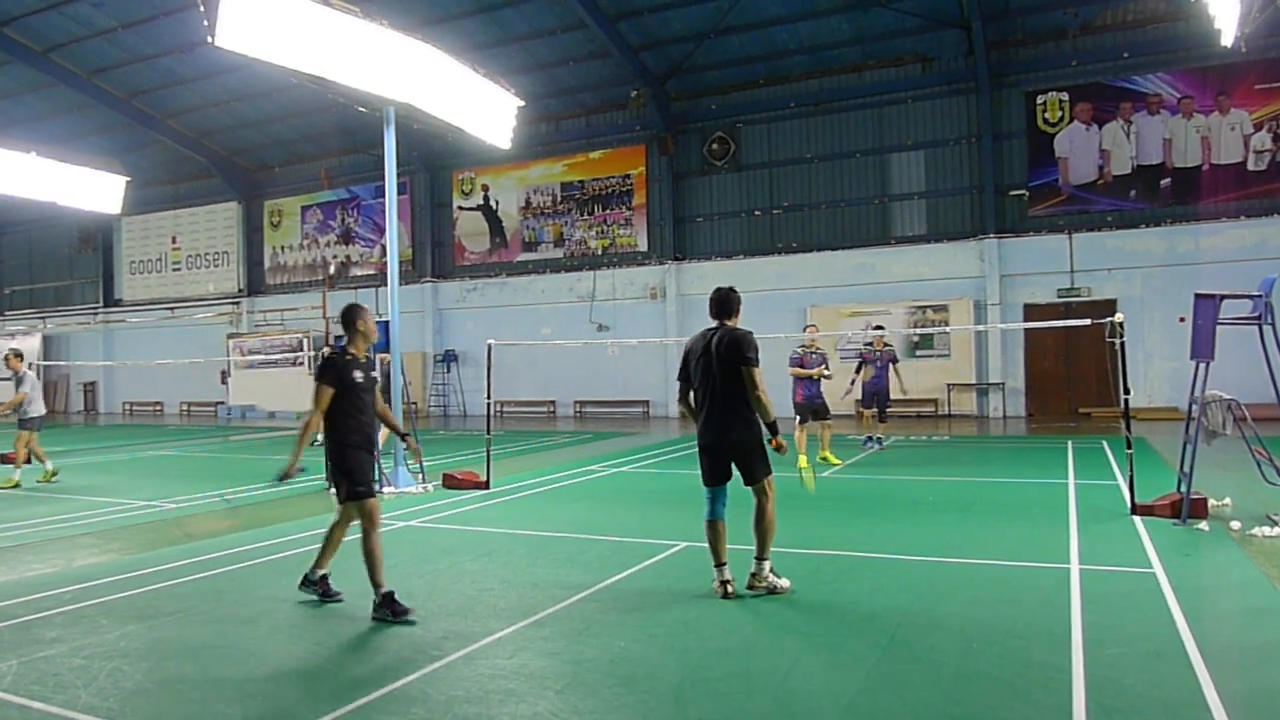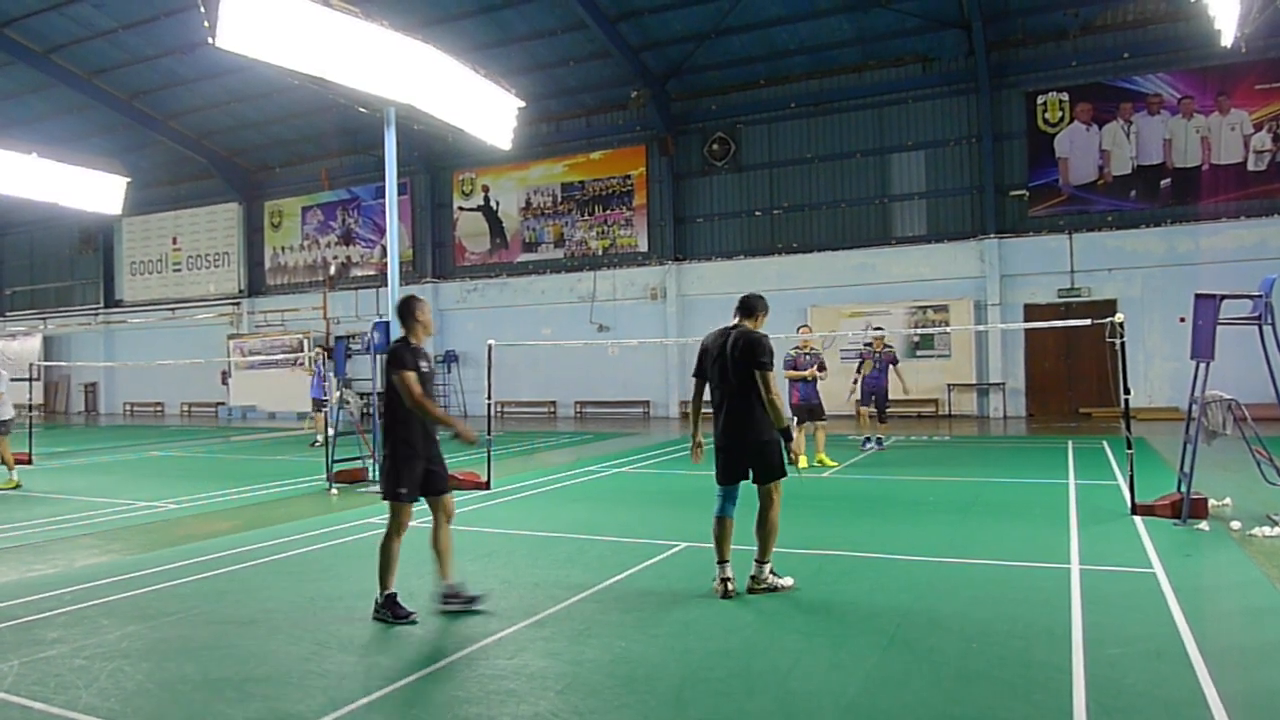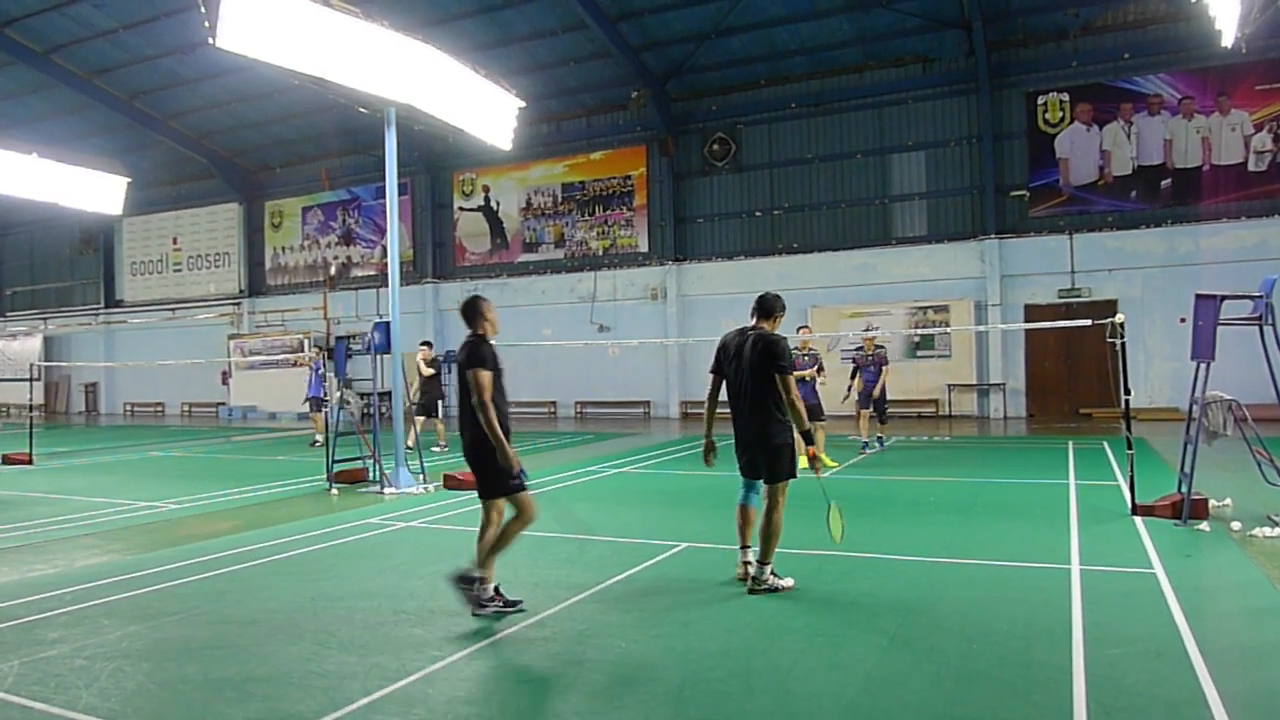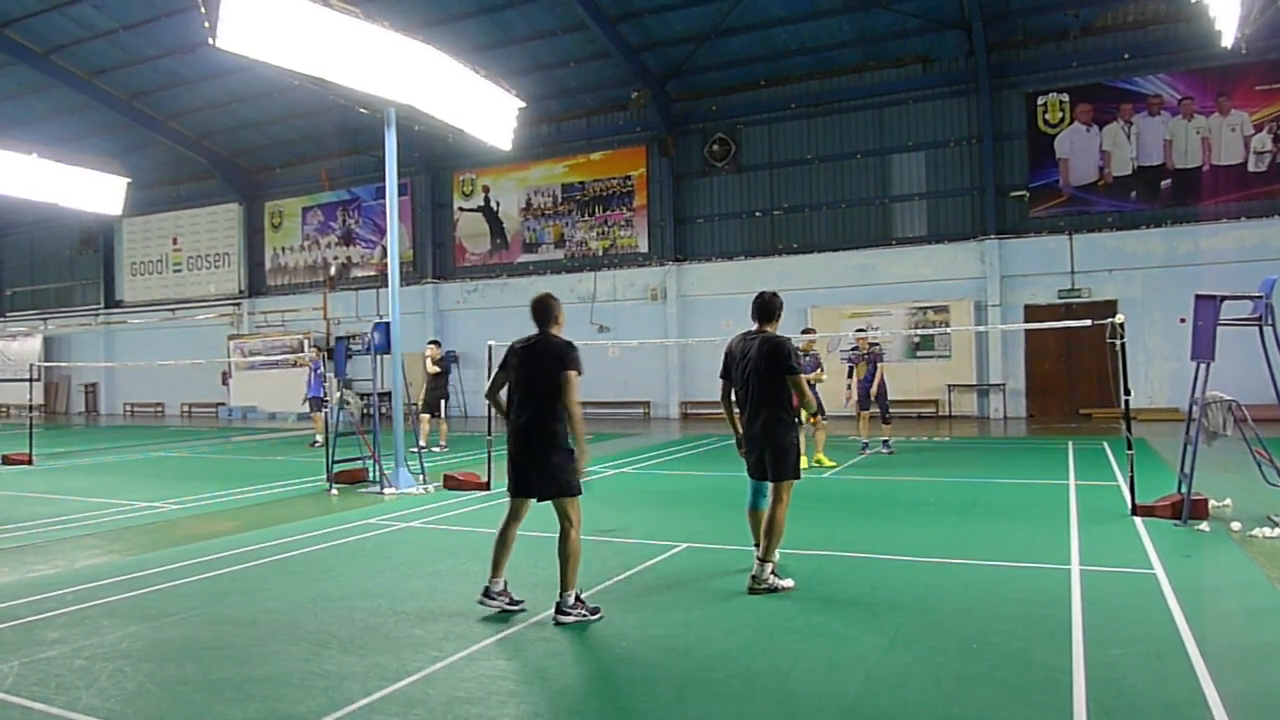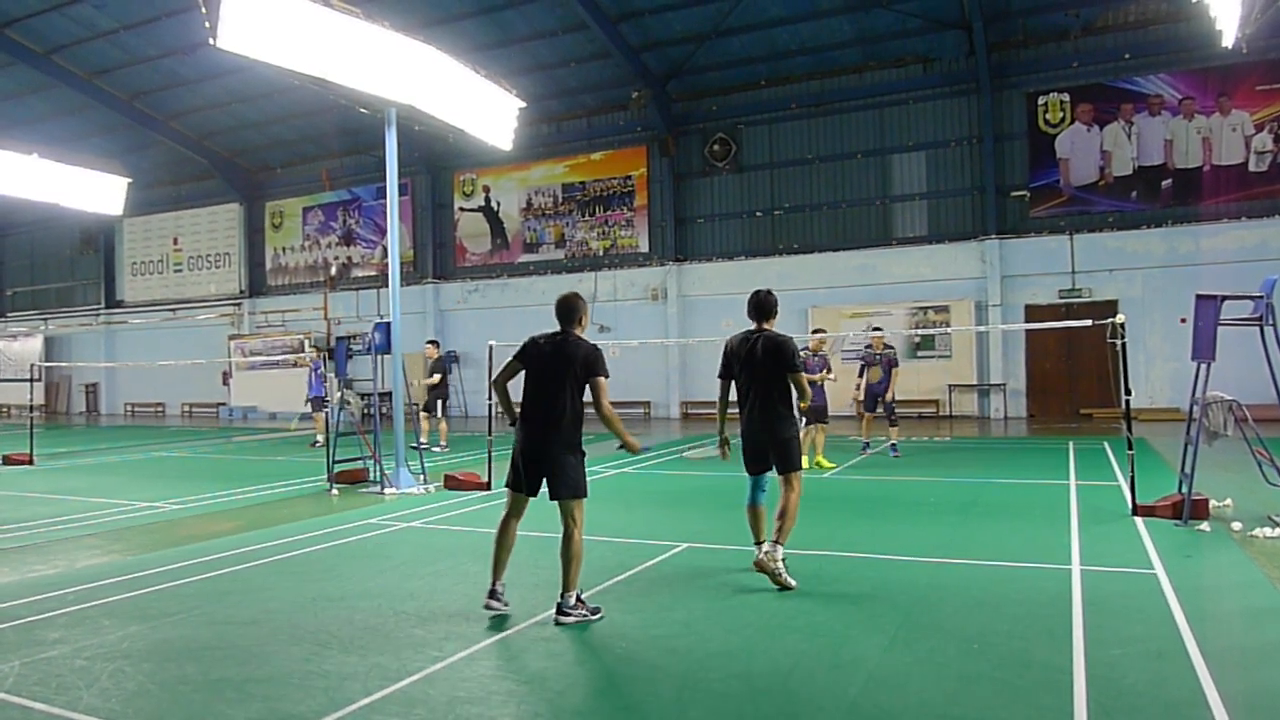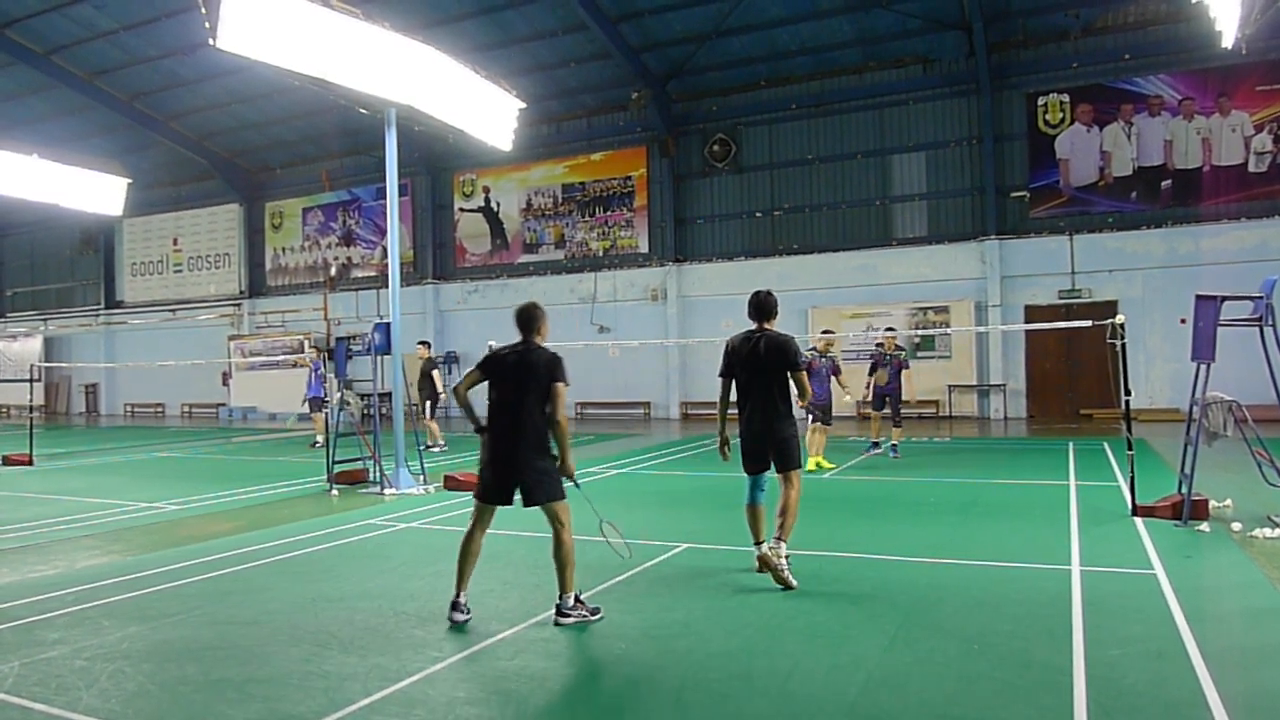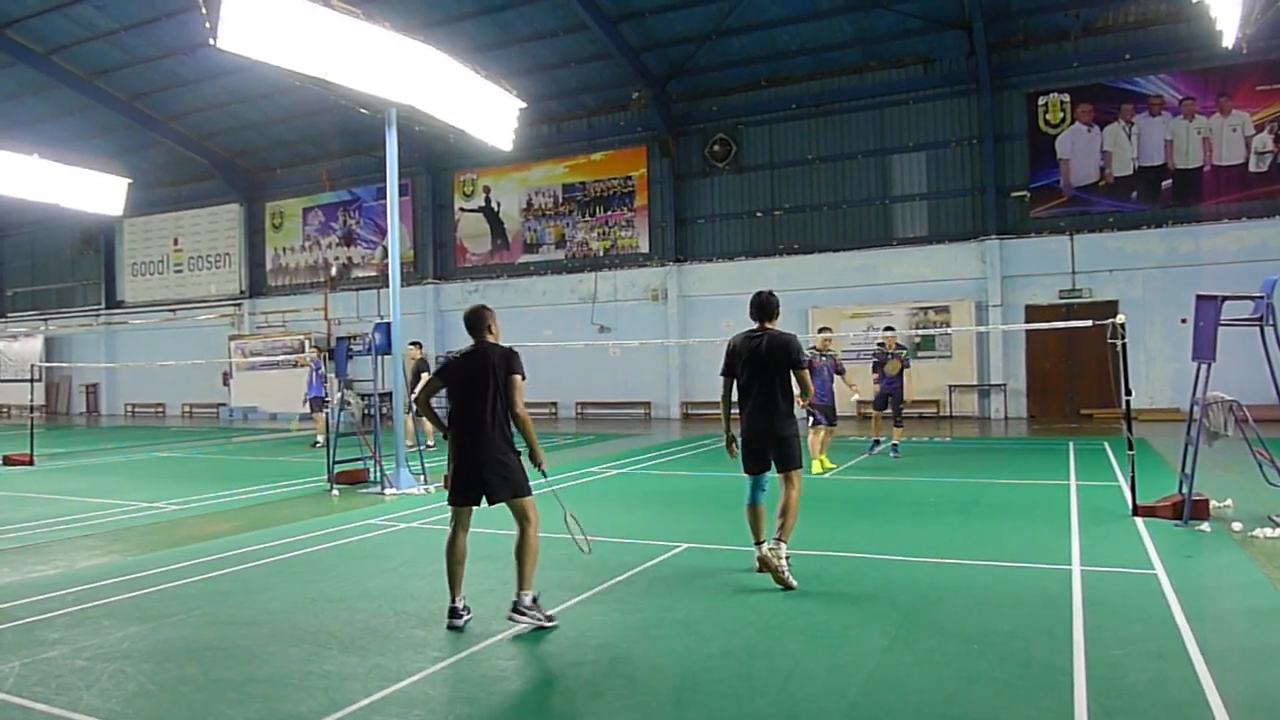
dt=0.4s
person 1, frame 1
left shoulder: (368, 362)
right shoulder: (335, 363)
right elbow: (317, 414)
left wrist: (405, 436)
right wrist: (296, 459)
left hip: (365, 451)
right hip: (346, 452)
left knee: (347, 517)
right knee: (372, 521)
left ankle: (315, 578)
right ankle: (383, 600)
person 1, frame 2
left shoulder: (420, 353)
right shoulder: (400, 352)
right elbow: (415, 400)
right wrist: (456, 425)
left hip: (427, 448)
right hip: (404, 451)
left knee: (444, 513)
right knee: (399, 524)
left ankle: (449, 590)
right ankle: (385, 600)
person 1, frame 3
left shoulder: (472, 348)
right shoulder: (480, 347)
right elbow: (482, 401)
right wrist: (502, 445)
left hip: (480, 445)
right hip: (489, 446)
left knee: (493, 516)
right knee: (526, 512)
left ankle: (486, 593)
right ankle: (473, 575)
person 1, frame 4
left shoulder: (517, 349)
right shoulder: (564, 350)
left elbow: (492, 393)
right elbow: (570, 404)
right wrist: (581, 451)
left hip: (518, 444)
right hip: (551, 447)
left knee: (514, 515)
right knee: (571, 522)
left ankle: (495, 588)
right ankle: (568, 602)
person 1, frame 5
left shoulder: (535, 344)
right shoulder: (589, 353)
left elbow: (498, 382)
right elbow: (603, 408)
left wrist: (514, 419)
right wrist: (626, 439)
left hip: (528, 442)
right hip: (564, 447)
left knee: (512, 514)
right knee: (573, 524)
left ankle: (496, 589)
right ankle: (569, 603)
person 1, frame 6
left shoulder: (498, 356)
right shoulder: (551, 361)
left elbow: (459, 389)
right elbow: (557, 416)
left wrist: (480, 427)
right wrist: (565, 457)
left hip: (495, 452)
right hip: (533, 454)
left knee: (478, 524)
right knee: (561, 525)
left ankle: (459, 602)
right ankle: (567, 604)
person 1, frame 7
left shoulder: (455, 362)
right shoulder: (507, 356)
left elbow: (421, 399)
right elbow: (517, 409)
left wrist: (446, 431)
right wrist: (535, 447)
left hip: (461, 453)
right hip: (497, 451)
left knee: (459, 528)
right knee: (529, 521)
left ankle: (457, 606)
right ankle: (524, 601)
person 2, frame 1
left shoulder: (693, 344)
right shoulder: (742, 339)
left elbow: (683, 398)
right elbow: (756, 391)
right wrist: (774, 431)
left hip: (709, 436)
right hip: (743, 432)
left knee: (715, 501)
right knee: (765, 496)
left ankle: (722, 577)
right ankle: (761, 572)
person 2, frame 2
left shoulder: (710, 341)
right shoulder: (757, 341)
left elbow: (697, 394)
right elbow: (769, 395)
left wrist: (696, 434)
right wrist: (788, 436)
left hip: (726, 435)
right hip: (760, 434)
left knee: (725, 499)
right knee: (769, 499)
left ankle: (723, 575)
right ankle: (761, 575)
person 2, frame 3
left shoulder: (727, 341)
right shoulder: (775, 343)
left elbow: (712, 394)
right elbow: (791, 398)
left wrist: (708, 436)
right wrist: (809, 442)
left hip: (743, 434)
right hip: (773, 434)
left knee: (749, 488)
right knee: (775, 499)
left ankle: (745, 560)
right ankle: (762, 575)
person 2, frame 4
left shoulder: (734, 345)
right shoulder: (780, 345)
left elbow: (725, 396)
right elbow: (803, 394)
left wrist: (737, 432)
right wrist: (813, 411)
left hip: (752, 433)
right hip: (780, 432)
left knee: (757, 490)
right knee: (780, 498)
left ankle: (763, 554)
right ankle: (762, 574)
person 2, frame 5
left shoulder: (733, 345)
right shoulder: (783, 344)
left elbow: (723, 395)
right elbow: (803, 392)
left wrist: (721, 432)
right wrist: (804, 401)
left hip: (750, 429)
right hip: (781, 427)
left knee: (757, 486)
right knee: (791, 488)
left ankle: (762, 551)
right ankle: (773, 552)
person 2, frame 6
left shoulder: (733, 344)
right shoulder: (785, 343)
left elbow: (724, 394)
right elbow: (804, 391)
left wrist: (722, 432)
right wrist: (803, 400)
left hip: (749, 429)
right hip: (780, 426)
left knee: (755, 486)
right knee: (791, 486)
left ankle: (760, 551)
right ankle: (777, 549)
person 2, frame 7
left shoulder: (735, 344)
right shoulder: (787, 341)
left elbow: (726, 393)
right elbow: (807, 389)
left wrist: (727, 430)
right wrist: (804, 398)
left hip: (750, 428)
right hip: (781, 425)
left knee: (755, 486)
right knee: (791, 485)
left ankle: (761, 551)
right ankle: (777, 549)
